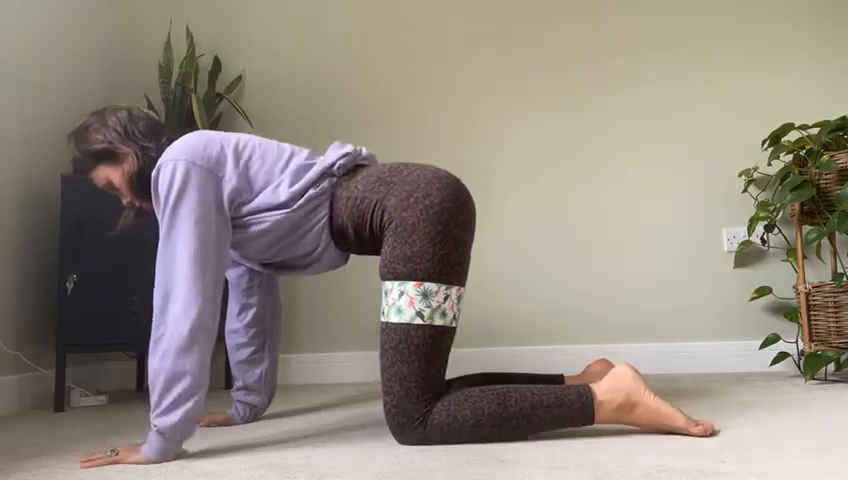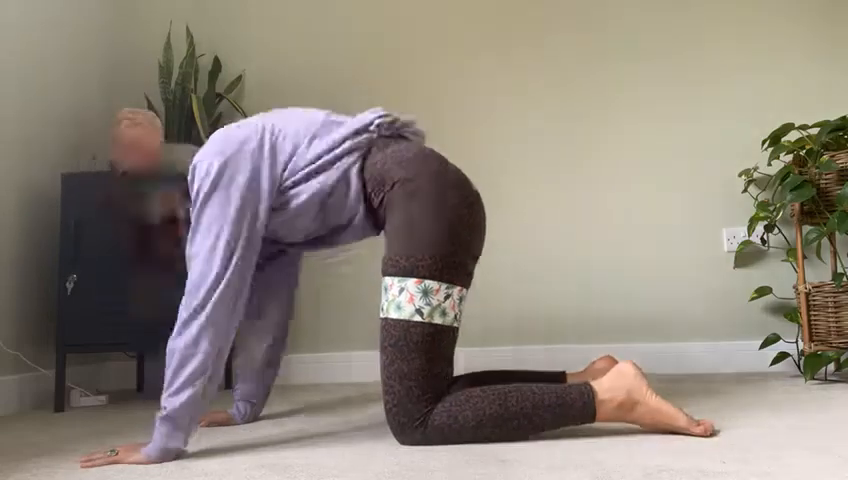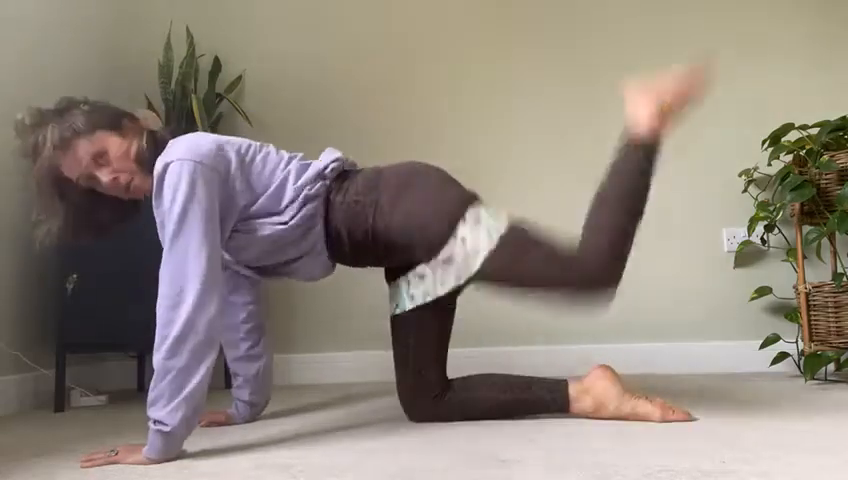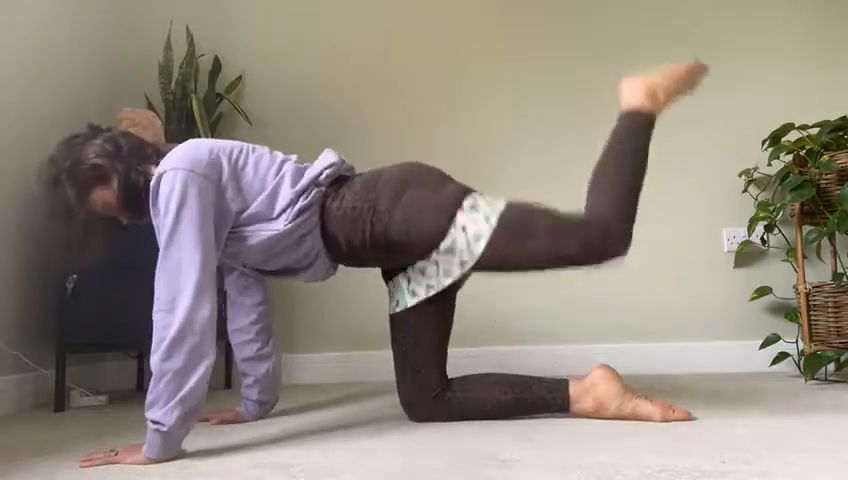
dt=0.7s
person 1, frame 1
left shoulder: (182, 164)
right shoulder: (214, 174)
left elbow: (187, 307)
right elbow: (249, 284)
left wrist: (162, 440)
right wrist: (248, 401)
left hip: (415, 207)
right hip: (416, 209)
left knee: (414, 421)
right knee: (418, 393)
left ankle: (607, 400)
right ankle: (584, 380)
person 1, frame 2
left shoulder: (221, 161)
right shoulder: (246, 159)
left elbow: (210, 294)
right elbow: (267, 278)
left wrist: (166, 437)
right wrist: (246, 403)
left hip: (425, 193)
right hip: (429, 202)
left knee: (414, 419)
right knee: (423, 390)
left ankle: (611, 397)
right ankle: (587, 377)
person 1, frame 3
left shoulder: (186, 162)
right shoulder: (184, 186)
left elbow: (190, 304)
right elbow: (232, 292)
left wrist: (161, 440)
right wrist: (248, 404)
left hip: (407, 203)
right hip: (396, 237)
left knee: (591, 269)
right knee: (428, 402)
left ankle: (644, 121)
right ankle: (588, 395)
person 1, frame 4
left shoulder: (181, 172)
right shoulder: (208, 186)
left elbow: (185, 309)
right elbow: (243, 291)
left wrist: (158, 441)
right wrist: (255, 401)
left hip: (406, 210)
right hip: (390, 228)
left knee: (602, 237)
right knee: (426, 401)
left ankle: (639, 103)
right ankle: (586, 394)
